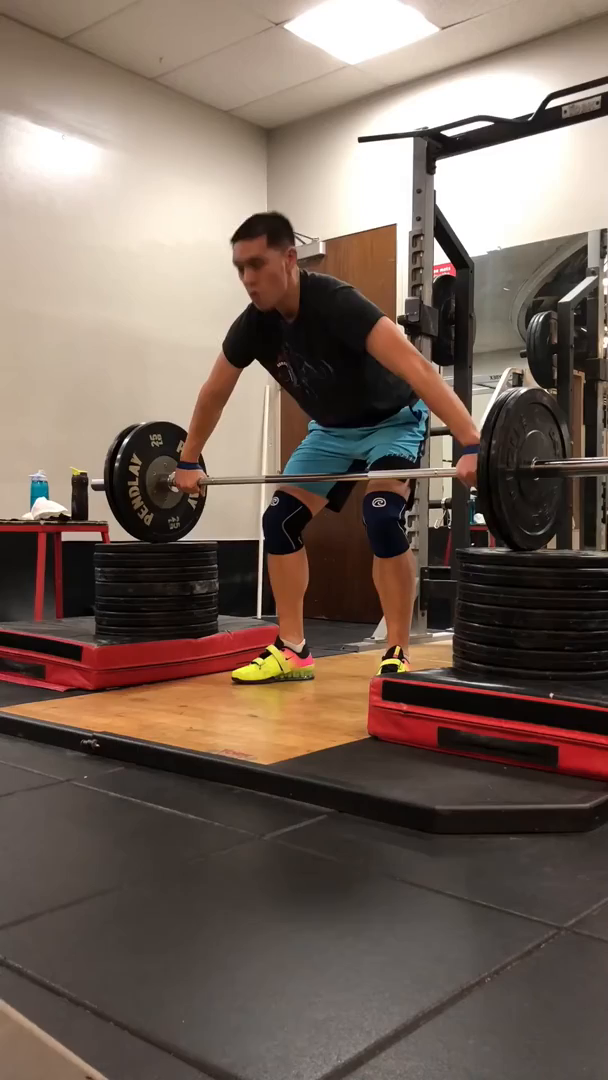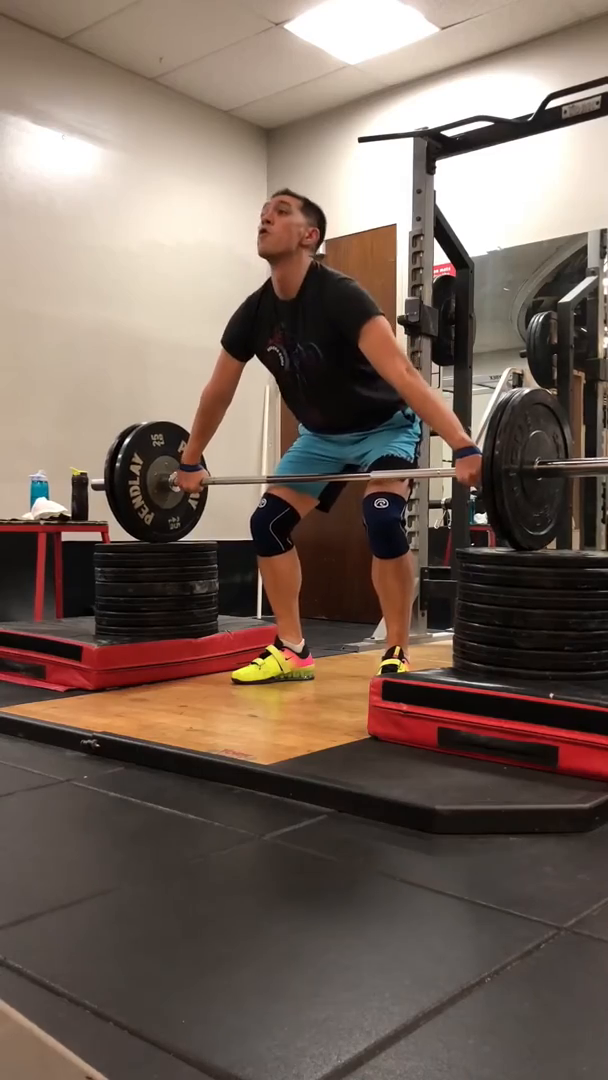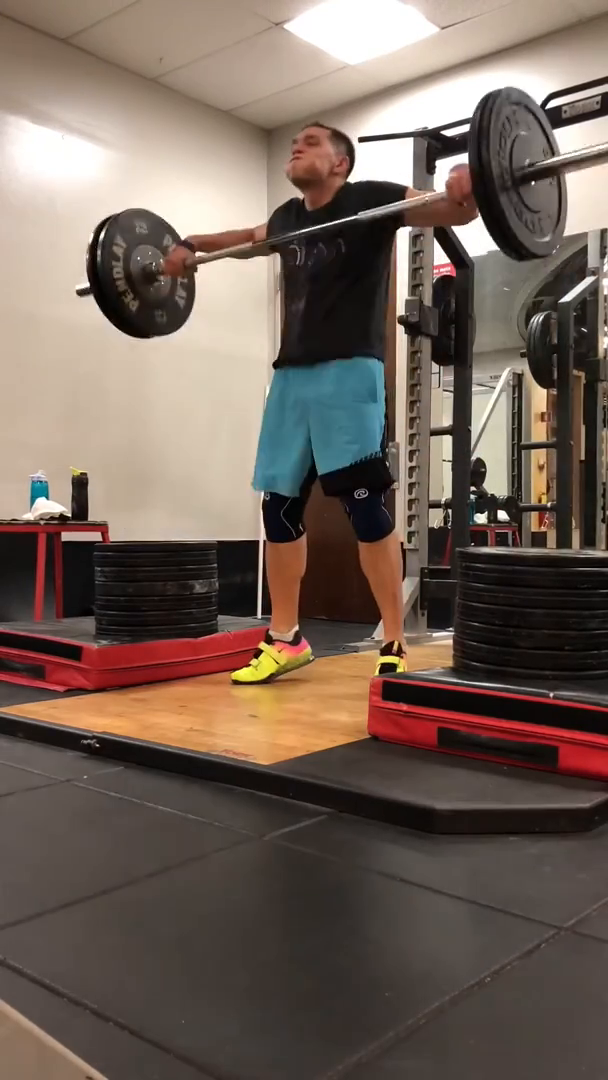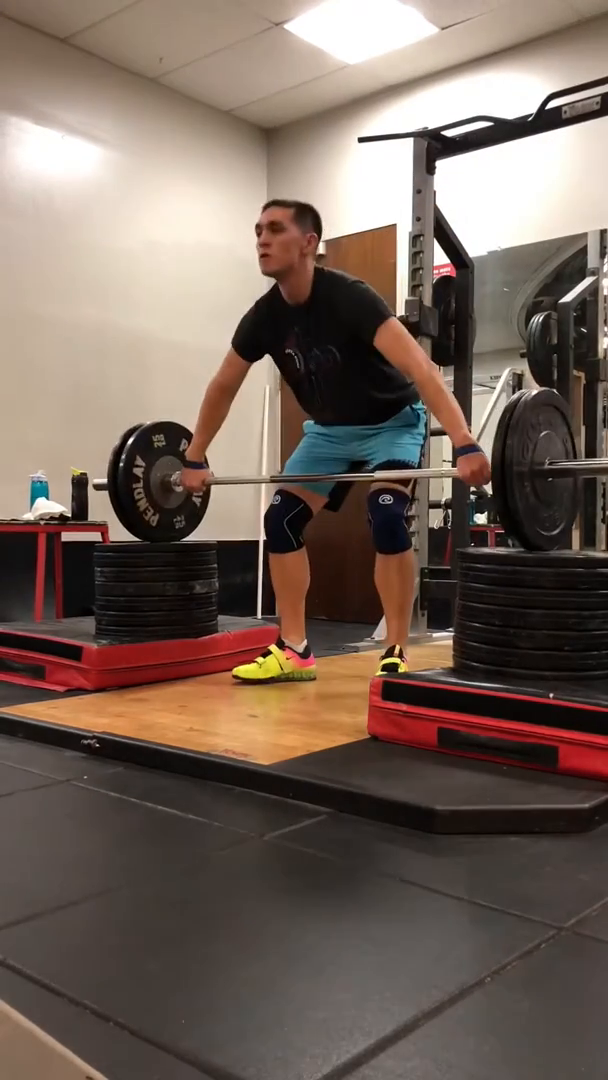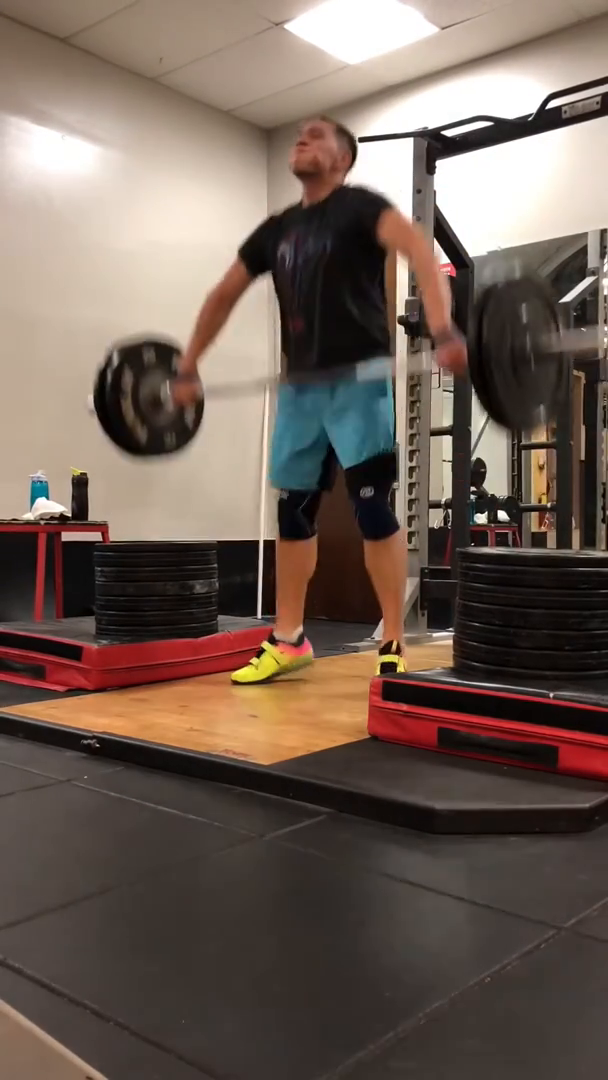
dt=1s
person 1, frame 1
left shoulder: (337, 304)
right shoulder: (252, 325)
left elbow: (417, 369)
right elbow: (214, 393)
left wrist: (472, 446)
right wrist: (188, 462)
left hip: (391, 421)
right hip: (332, 429)
left knee: (382, 518)
right knee: (280, 520)
left ankle: (398, 657)
right ankle: (292, 651)
person 1, frame 2
left shoulder: (339, 296)
right shoulder: (253, 314)
left elbow: (401, 373)
right elbow: (217, 393)
left wrist: (465, 450)
right wrist: (190, 462)
left hip: (384, 426)
right hip: (322, 434)
left knee: (382, 520)
right knee: (268, 521)
left ankle: (396, 656)
right ankle: (291, 650)
person 1, frame 3
left shoulder: (368, 200)
right shoulder: (289, 216)
left elbow: (455, 205)
right elbow: (253, 235)
left wrist: (464, 186)
right wrist: (191, 246)
left hip: (349, 370)
right hip: (291, 374)
left knee: (364, 504)
right knee: (278, 507)
left ankle: (395, 647)
right ankle: (285, 639)
person 1, frame 4
left shoulder: (349, 298)
right shoulder: (263, 317)
left elbow: (420, 367)
right elbow: (222, 388)
left wrist: (465, 445)
right wrist: (194, 459)
left hip: (391, 421)
right hip: (329, 427)
left knee: (386, 516)
right knee: (281, 517)
left ankle: (395, 656)
right ankle: (293, 651)
person 1, frame 5
left shoulder: (359, 206)
right shoulder: (277, 227)
left elbow: (420, 252)
right elbow: (224, 295)
left wrist: (443, 332)
right wrist: (188, 367)
left hip: (357, 377)
right hip: (300, 384)
left knee: (371, 501)
right knee: (294, 506)
left ankle: (393, 647)
right ankle: (289, 640)
